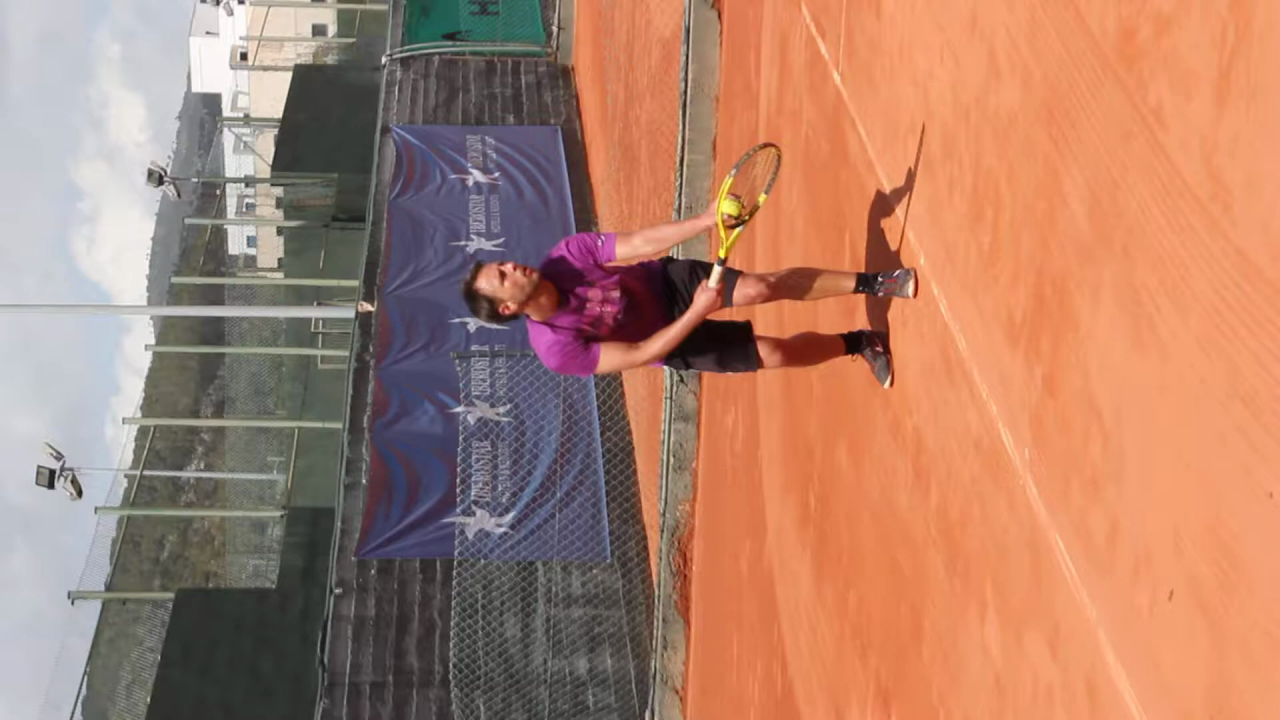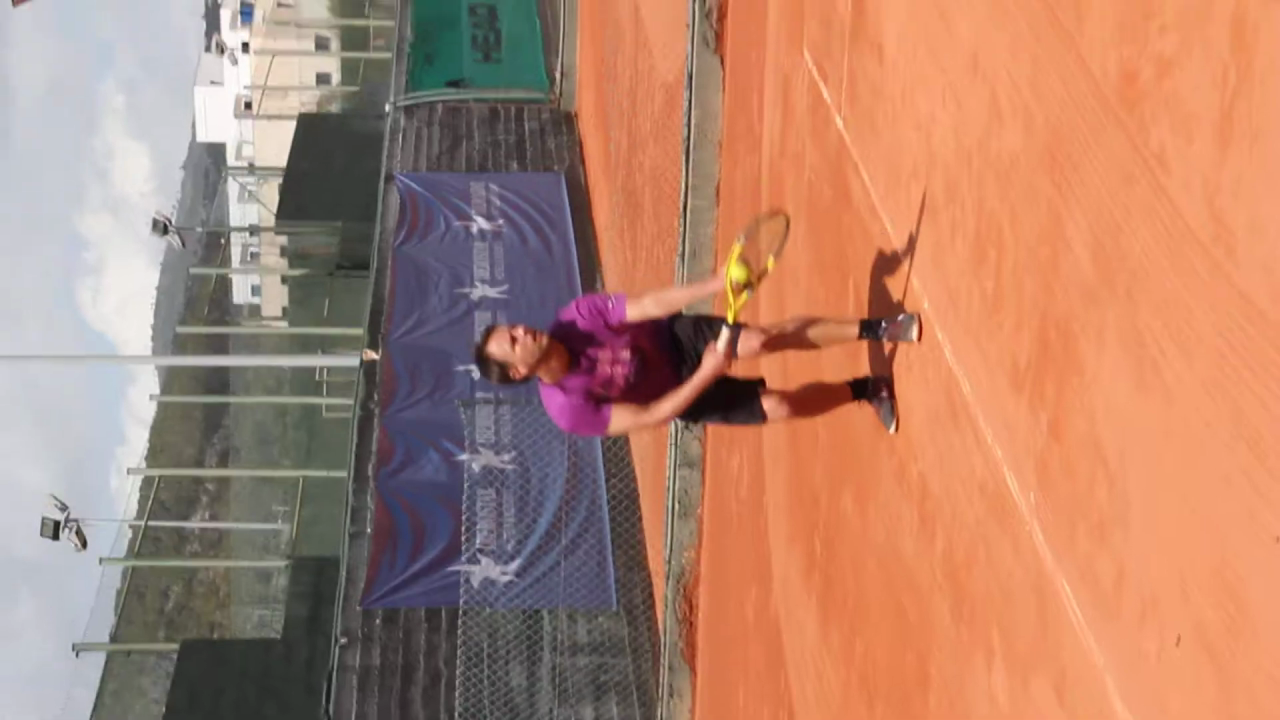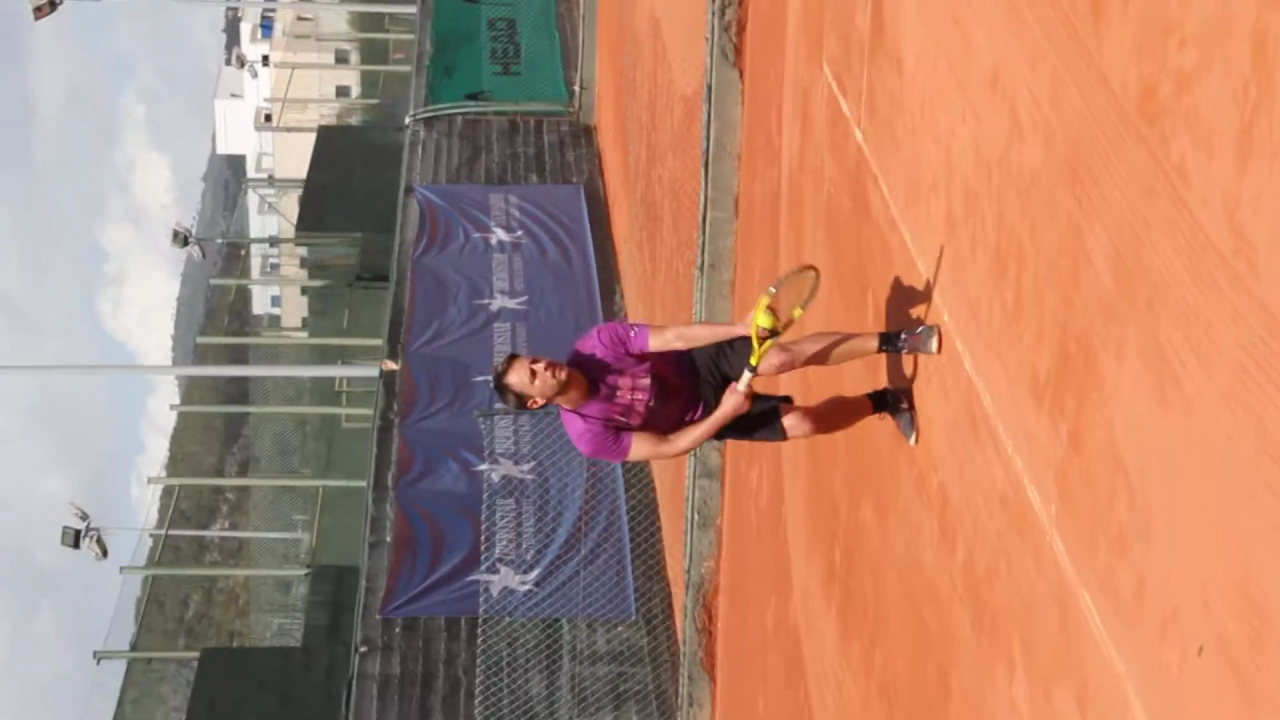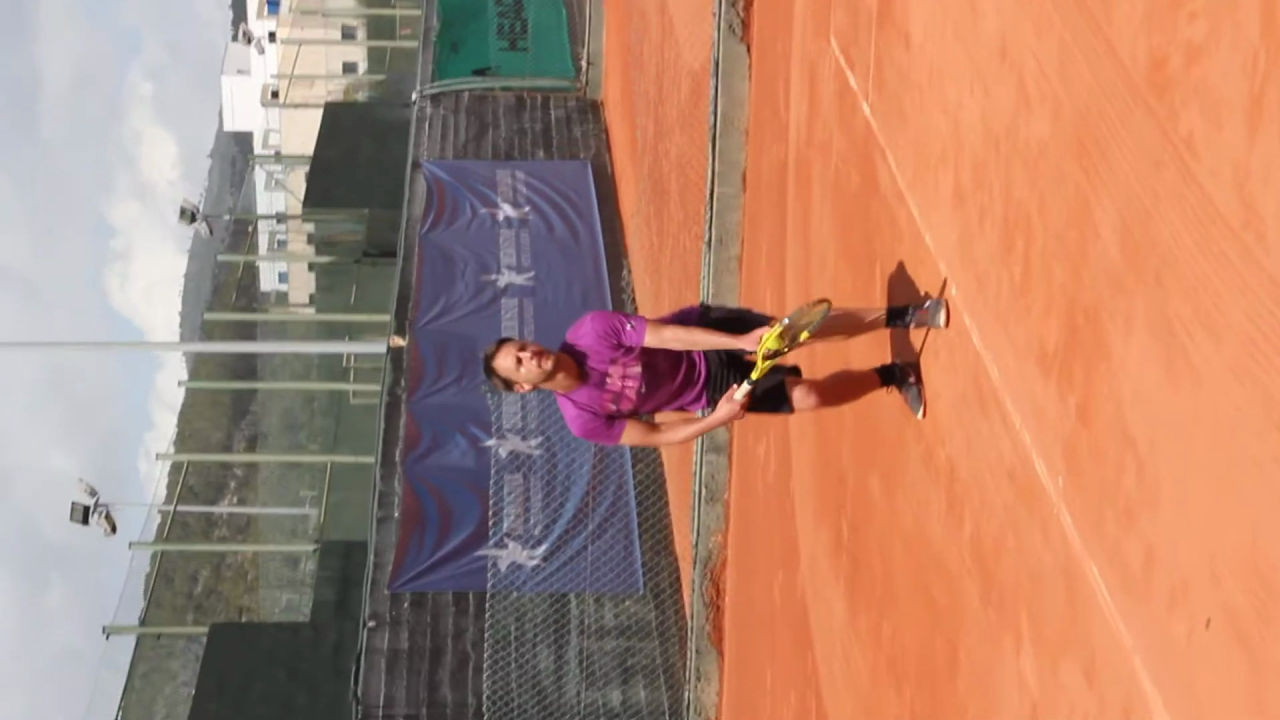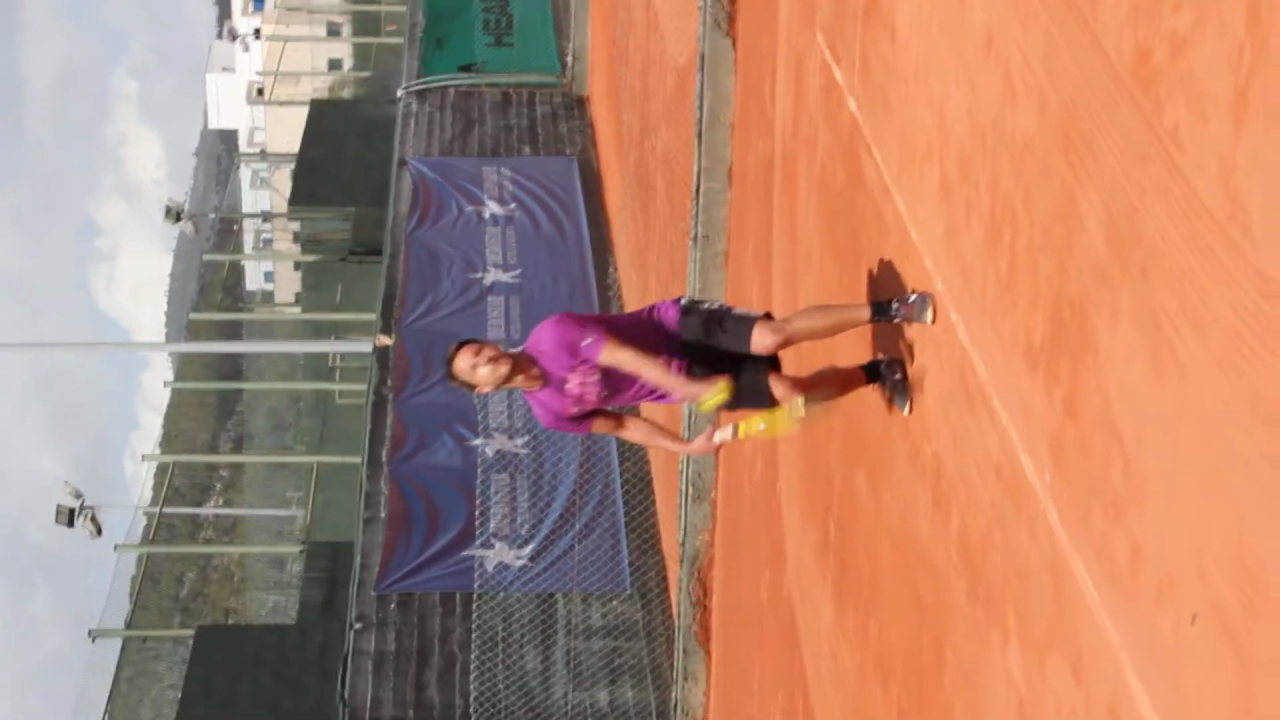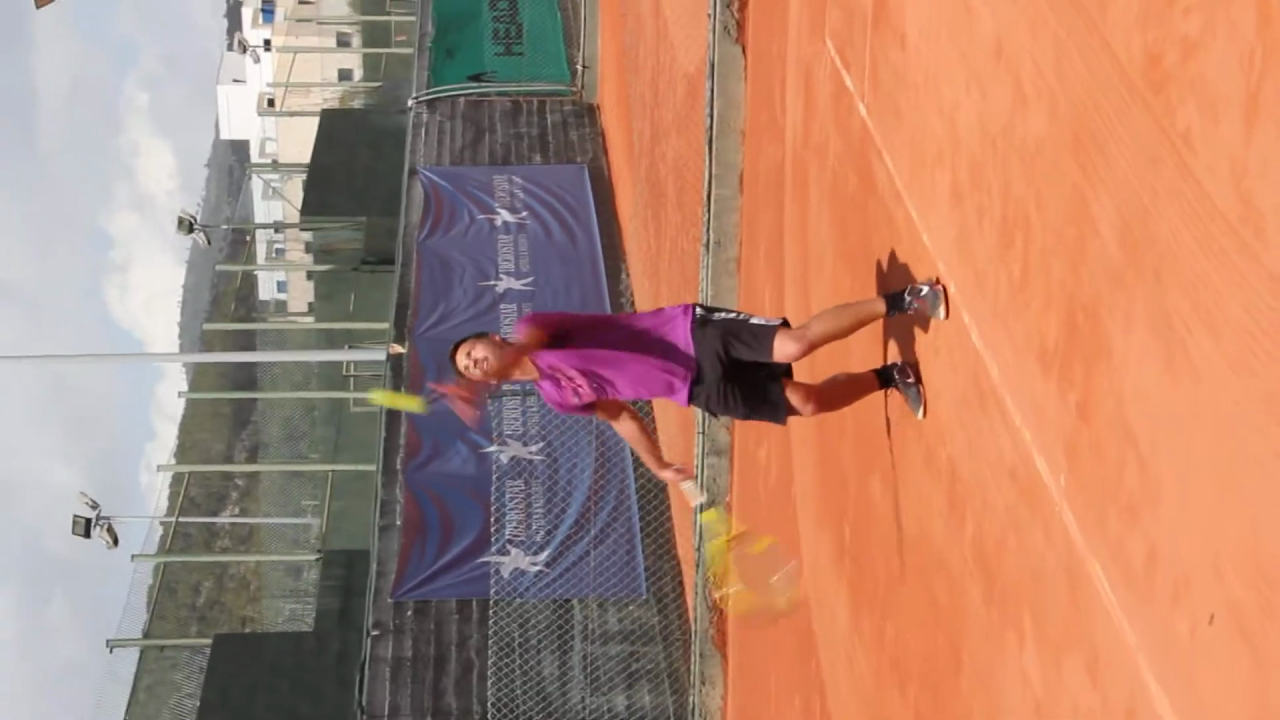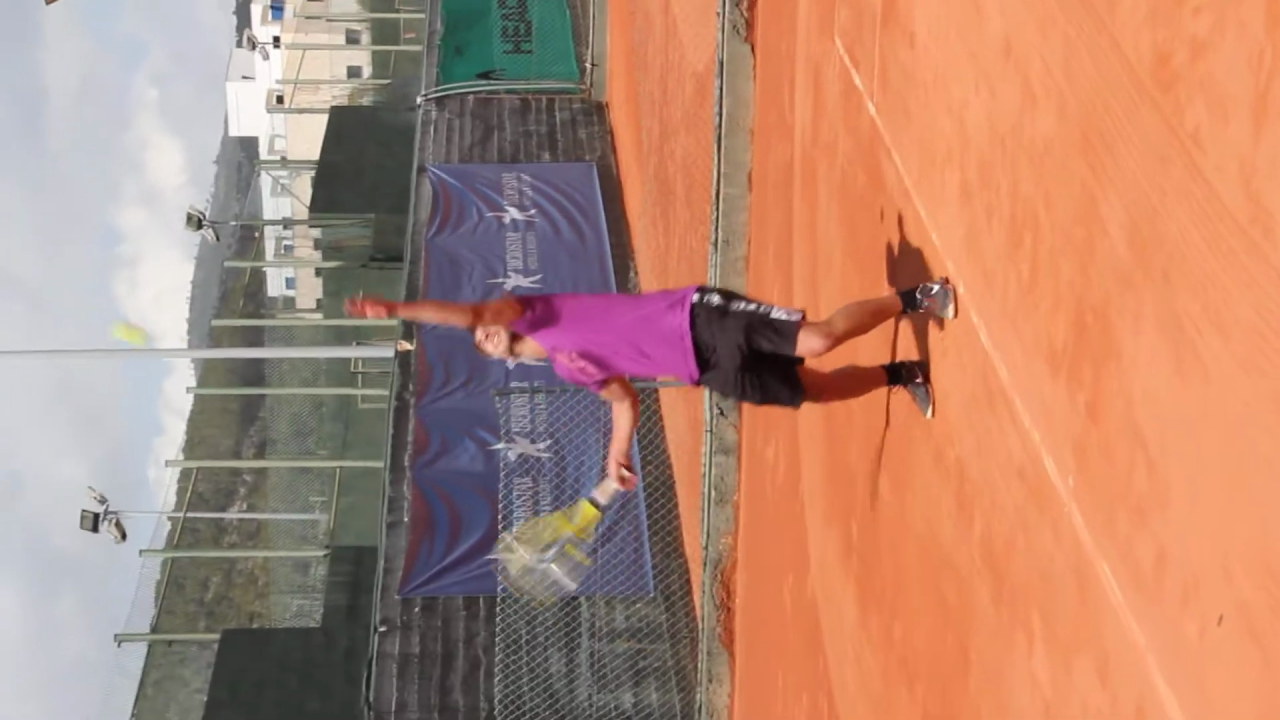
dt=0.2s
person 1, frame 1
left shoulder: (567, 256)
right shoulder: (555, 349)
left elbow: (643, 242)
right elbow: (639, 355)
left wrist: (711, 217)
right wrist: (696, 314)
left hip: (670, 282)
right hip: (673, 346)
left knee: (755, 288)
right knee: (773, 354)
left ankle: (873, 282)
right ankle: (859, 343)
person 1, frame 2
left shoulder: (578, 316)
right shoulder: (567, 410)
left elbow: (653, 304)
right elbow: (650, 417)
left wrist: (720, 282)
right wrist: (706, 375)
left hip: (678, 337)
right hip: (684, 397)
left knee: (758, 340)
right knee: (780, 407)
left ankle: (874, 329)
right ankle: (865, 388)
person 1, frame 3
left shoulder: (598, 343)
right shoulder: (588, 436)
left elbow: (674, 336)
right elbow: (668, 447)
left wrist: (744, 324)
right wrist: (722, 414)
left hip: (701, 358)
right hip: (706, 415)
left knee: (780, 357)
right knee: (803, 422)
left ankle: (896, 340)
right ankle: (886, 401)
person 1, frame 4
left shoulder: (592, 330)
right shoulder: (582, 419)
left elbow: (672, 334)
right elbow: (653, 435)
left wrist: (744, 342)
right wrist: (714, 419)
left hip: (705, 329)
right hip: (710, 389)
right knee: (809, 397)
left ankle: (904, 315)
right ankle: (892, 375)
person 1, frame 5
left shoulder: (553, 333)
right shoulder: (548, 412)
left elbow: (624, 354)
right elbow: (620, 422)
left wrist: (695, 385)
right wrist: (682, 445)
left hip: (682, 328)
right hip: (684, 378)
left knee: (773, 335)
right knee: (791, 392)
left ankle: (888, 308)
right ankle: (878, 372)
person 1, frame 6
left shoulder: (534, 333)
right shoulder: (557, 398)
left elbow: (523, 344)
right elbow: (624, 417)
left wrist: (480, 368)
right wrist: (661, 466)
left hip: (692, 333)
right hip: (699, 389)
left knee: (791, 342)
right knee: (803, 401)
left ankle: (902, 301)
right ankle: (893, 376)
person 1, frame 7
left shoulder: (535, 315)
right shoulder: (571, 370)
left elbow: (476, 312)
right elbow: (627, 403)
left wrist: (399, 310)
right wrist: (616, 460)
left hip: (699, 318)
right hip: (714, 371)
left knee: (816, 337)
right knee: (815, 390)
left ankle: (914, 298)
right ankle: (898, 374)
